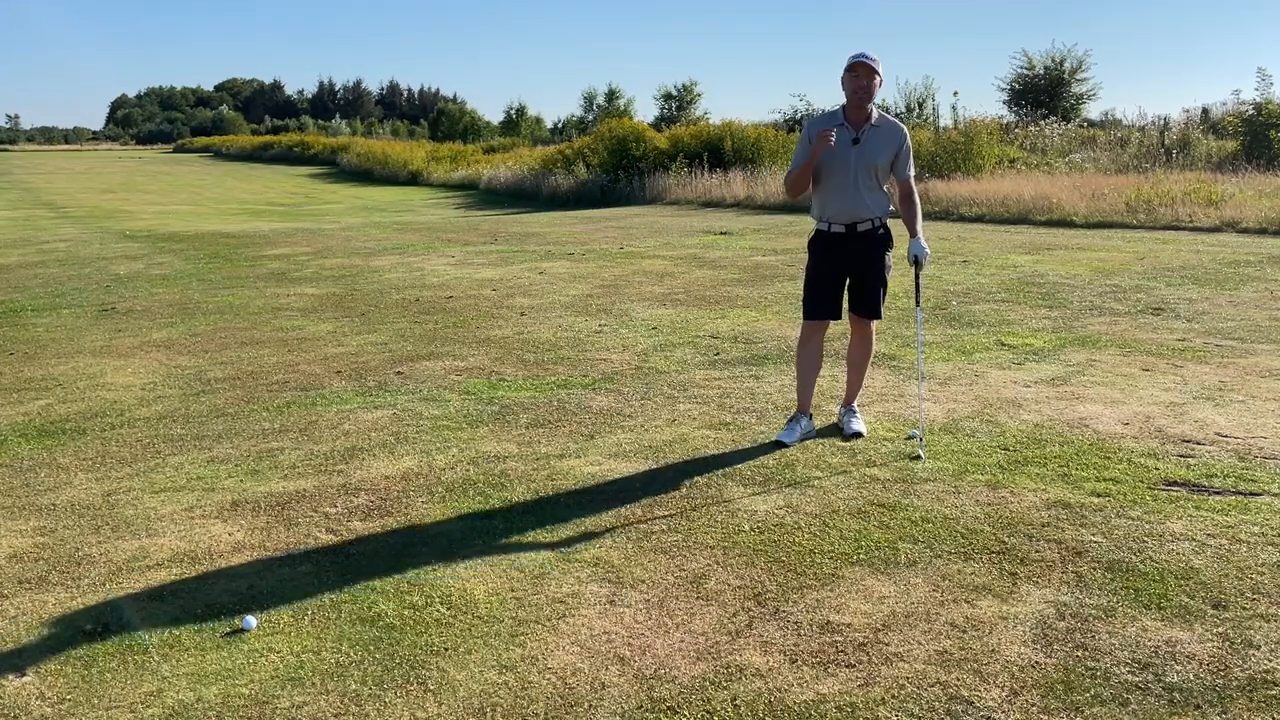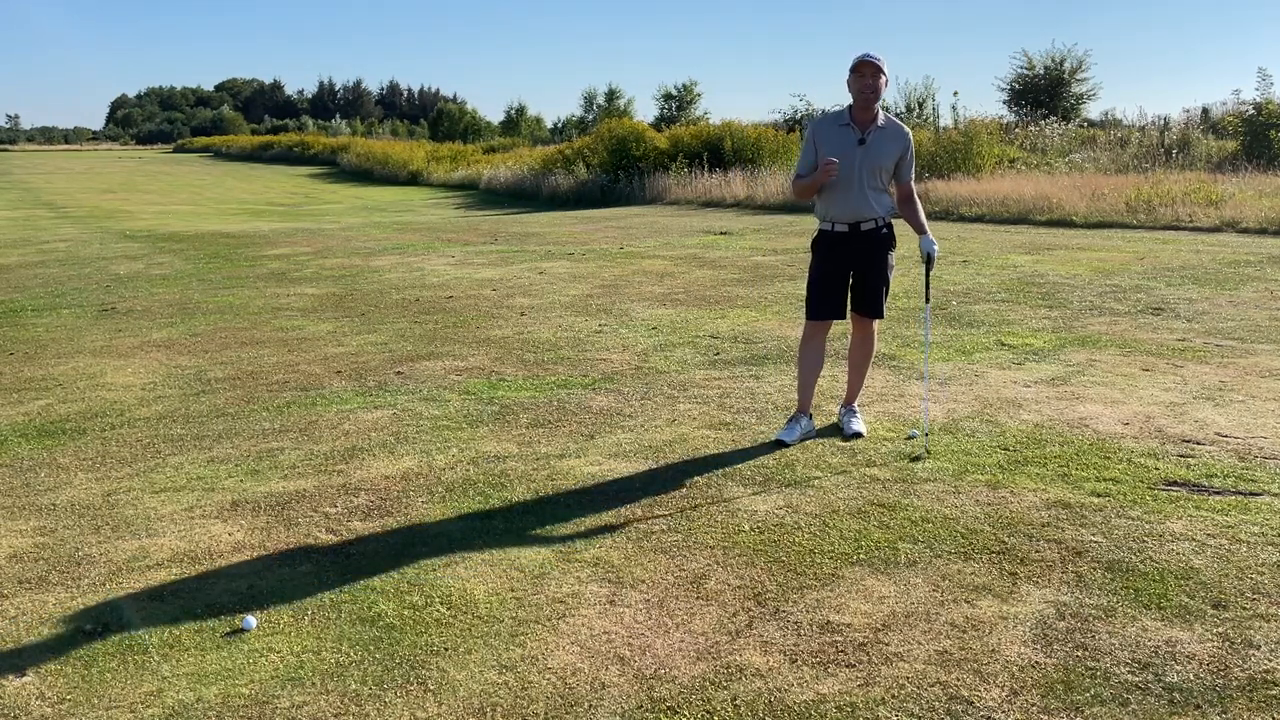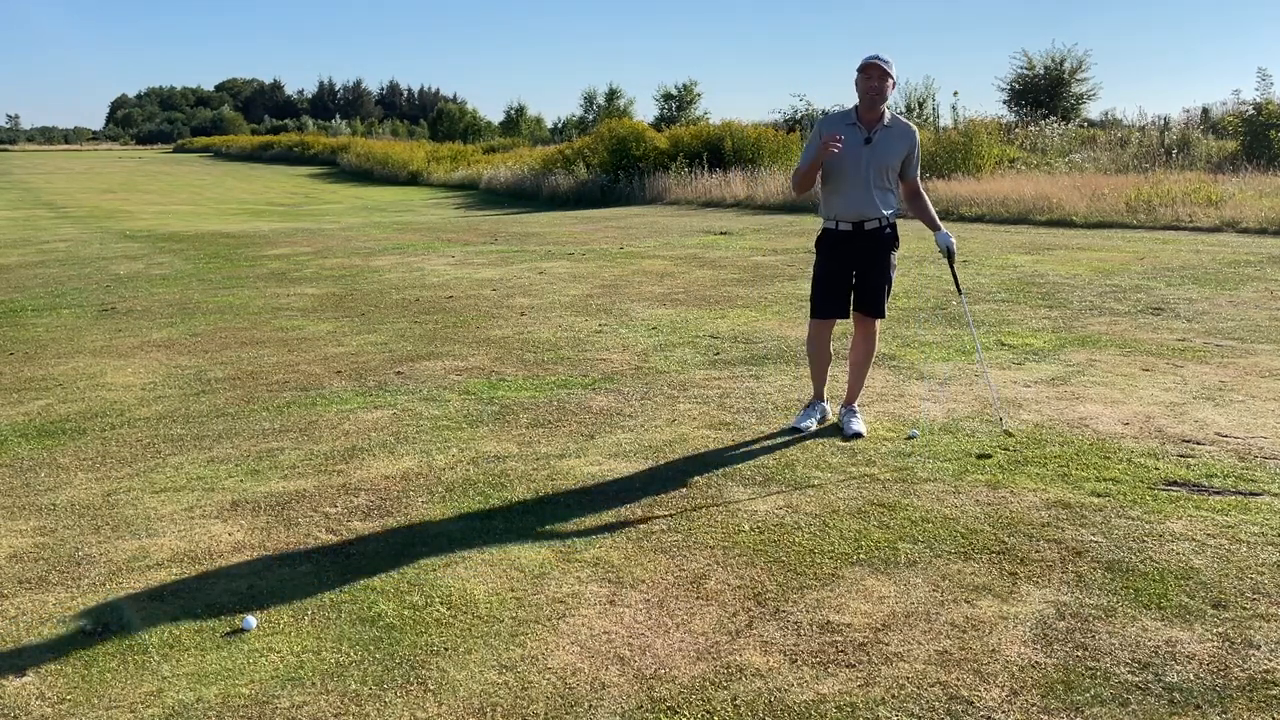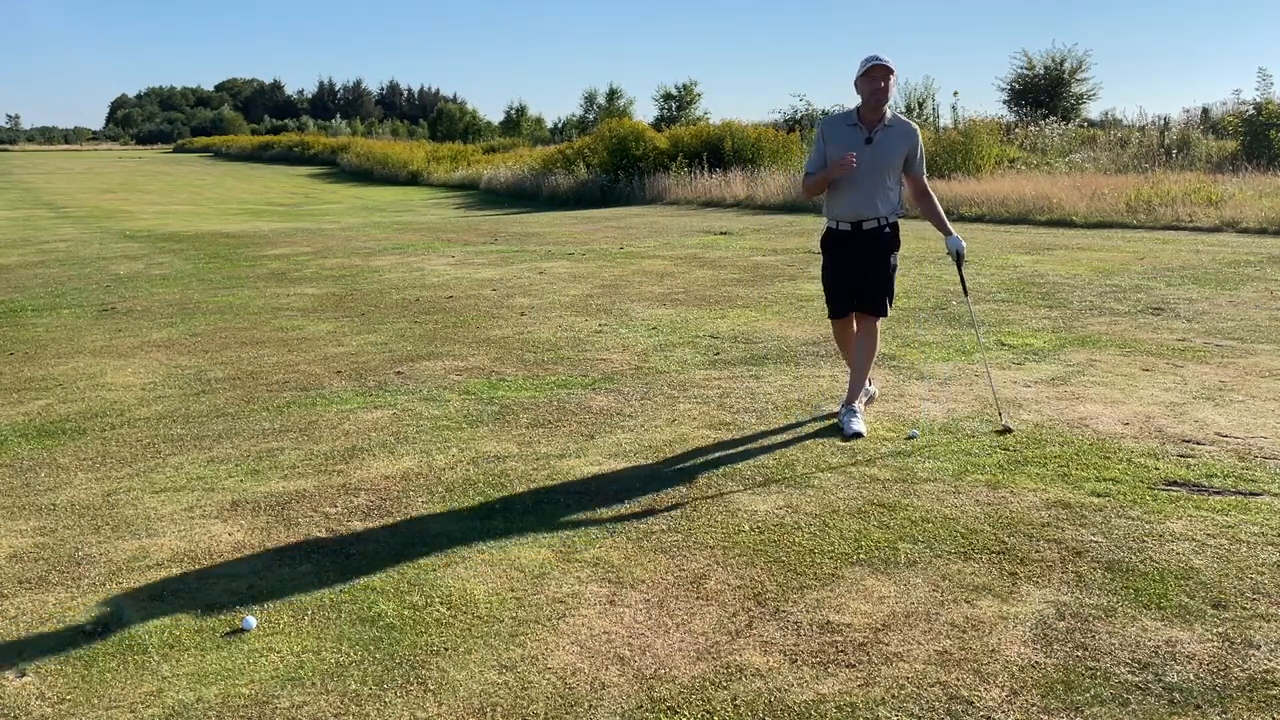
dt=0.5s
person 1, frame 1
left shoulder: (895, 133)
right shoulder: (816, 127)
left elbow: (907, 191)
right elbow: (792, 189)
left wrist: (916, 237)
right wrist: (816, 153)
left hip: (872, 238)
right hip: (828, 238)
left knee: (864, 324)
right knee: (813, 325)
left ankle: (850, 407)
right ankle: (802, 416)
person 1, frame 2
left shoulder: (899, 135)
right shoulder: (820, 128)
left elbow: (906, 194)
right elbow: (798, 189)
left wrist: (924, 234)
right wrist: (818, 177)
left hip: (876, 238)
right hip: (831, 238)
left knee: (865, 324)
right knee: (816, 326)
left ankle: (850, 407)
right ankle: (803, 415)
person 1, frame 3
left shoulder: (906, 133)
right shoulder: (828, 126)
left elbow: (912, 191)
right elbow: (798, 186)
left wrist: (939, 230)
right wrist: (819, 156)
left hip: (879, 238)
right hip: (836, 237)
left knee: (867, 324)
right knee: (821, 324)
left ankle: (850, 406)
right ankle: (819, 399)
person 1, frame 4
left shoulder: (907, 132)
right shoulder: (830, 127)
left elbow: (920, 190)
right elbow: (808, 188)
left wrist: (948, 233)
right wrist: (832, 172)
left hip: (880, 237)
right hip: (839, 236)
left knee: (869, 321)
right knee: (841, 320)
left ankle: (851, 406)
right ankle: (862, 384)
